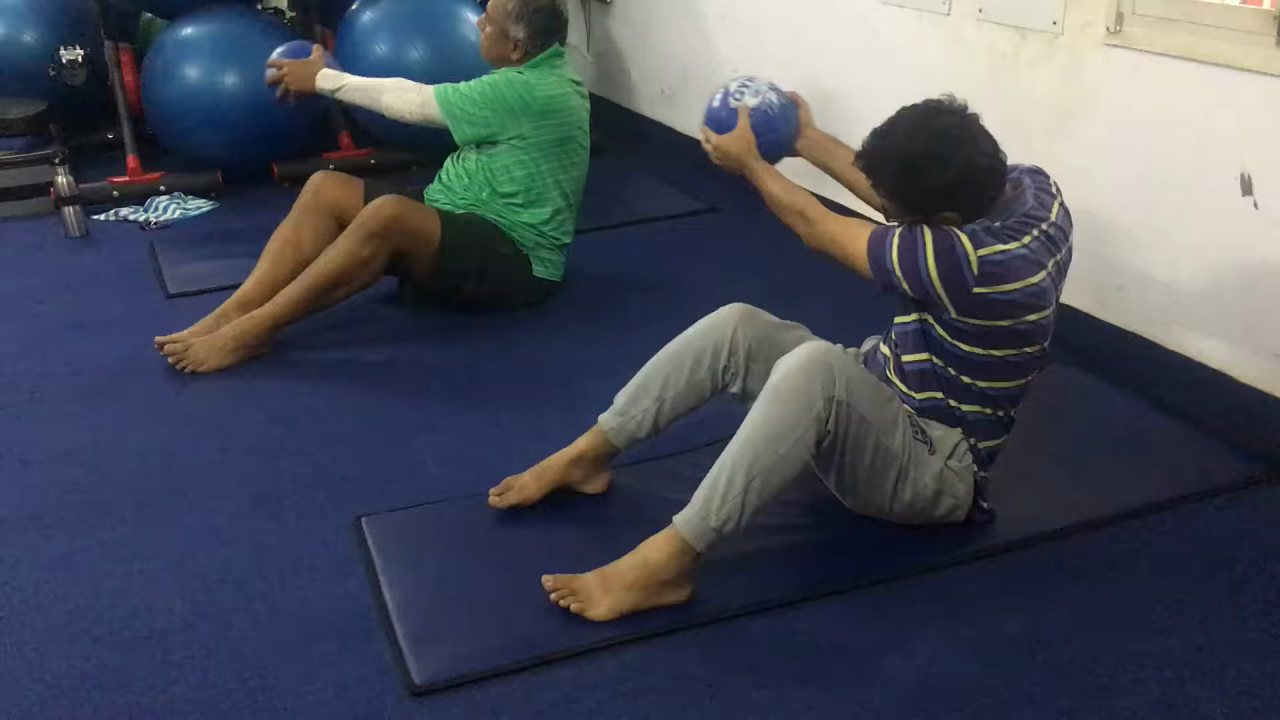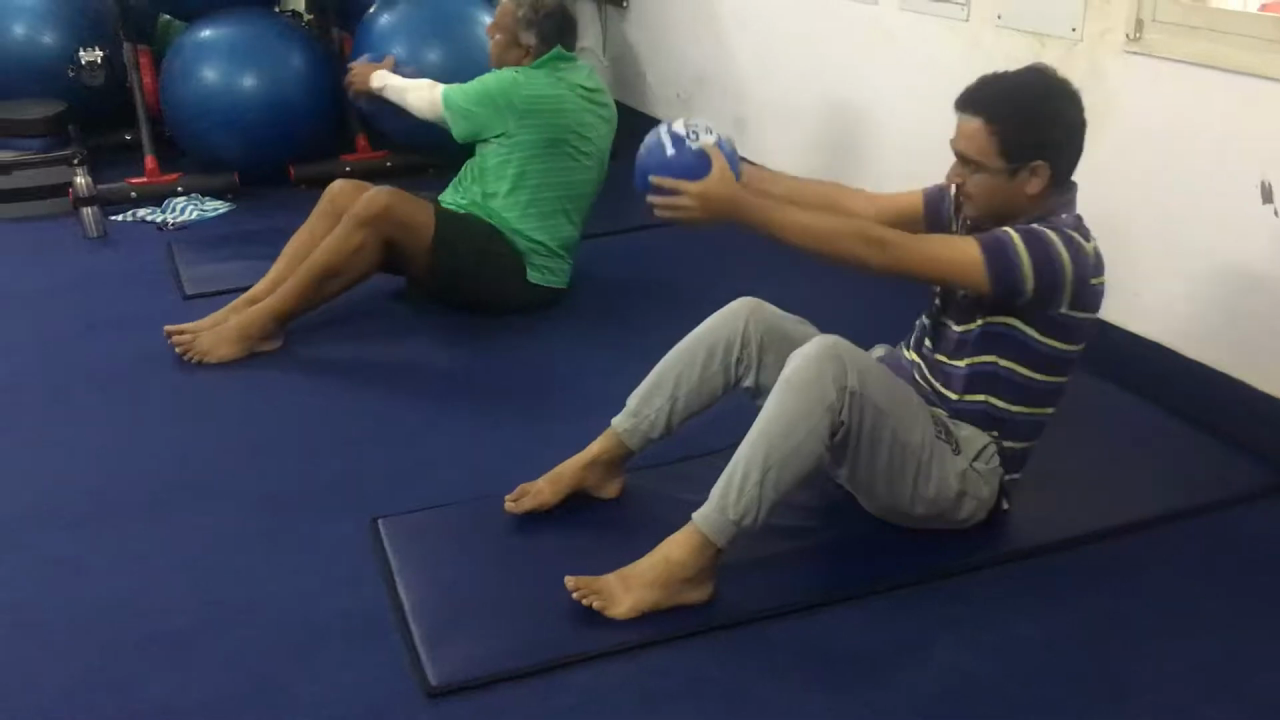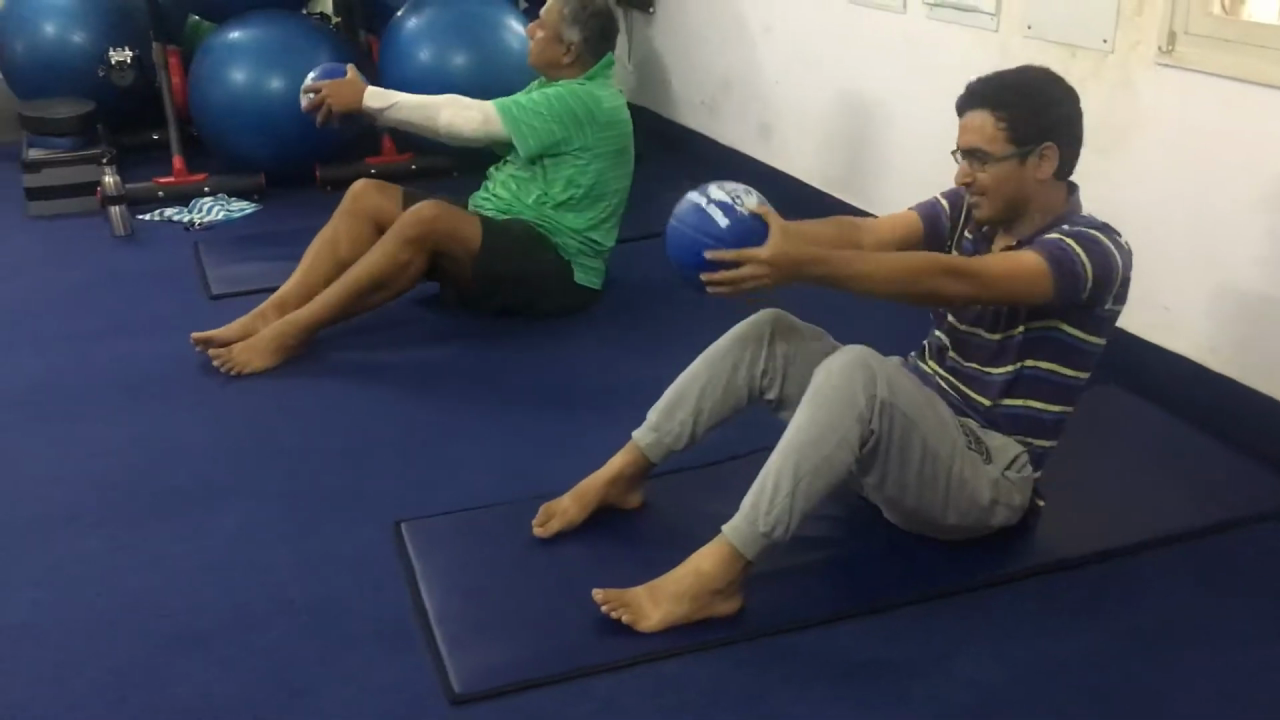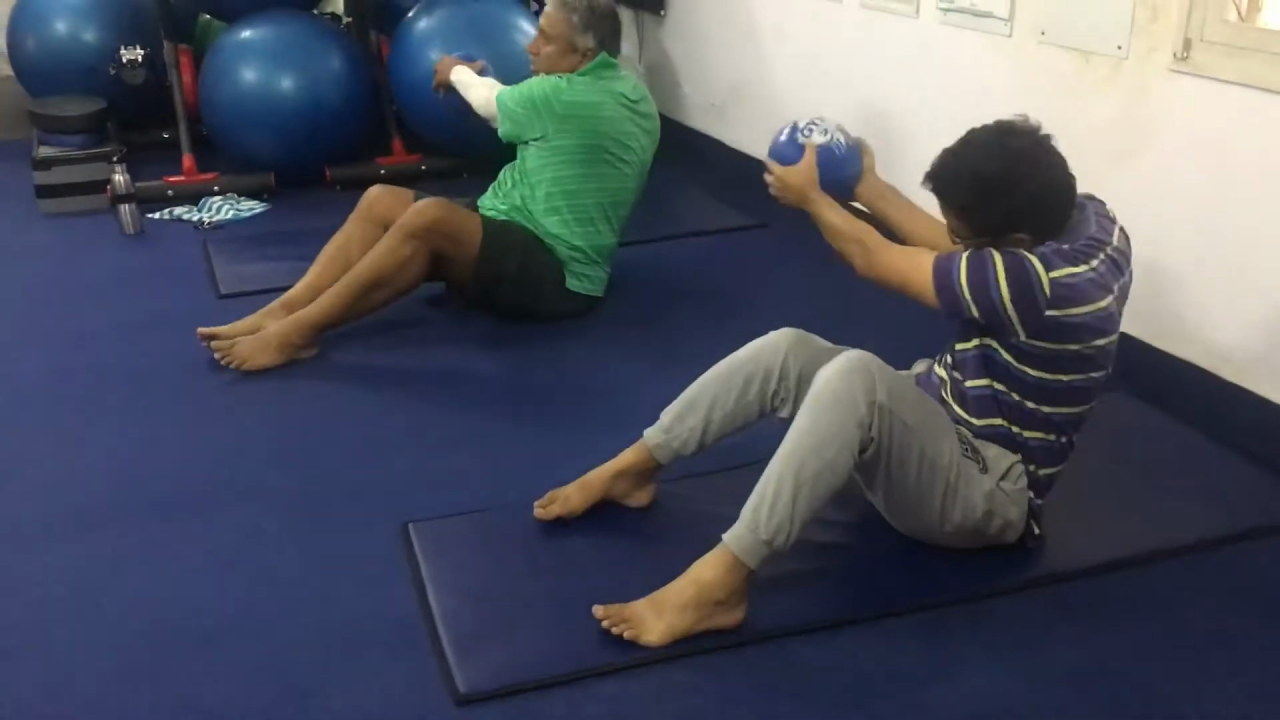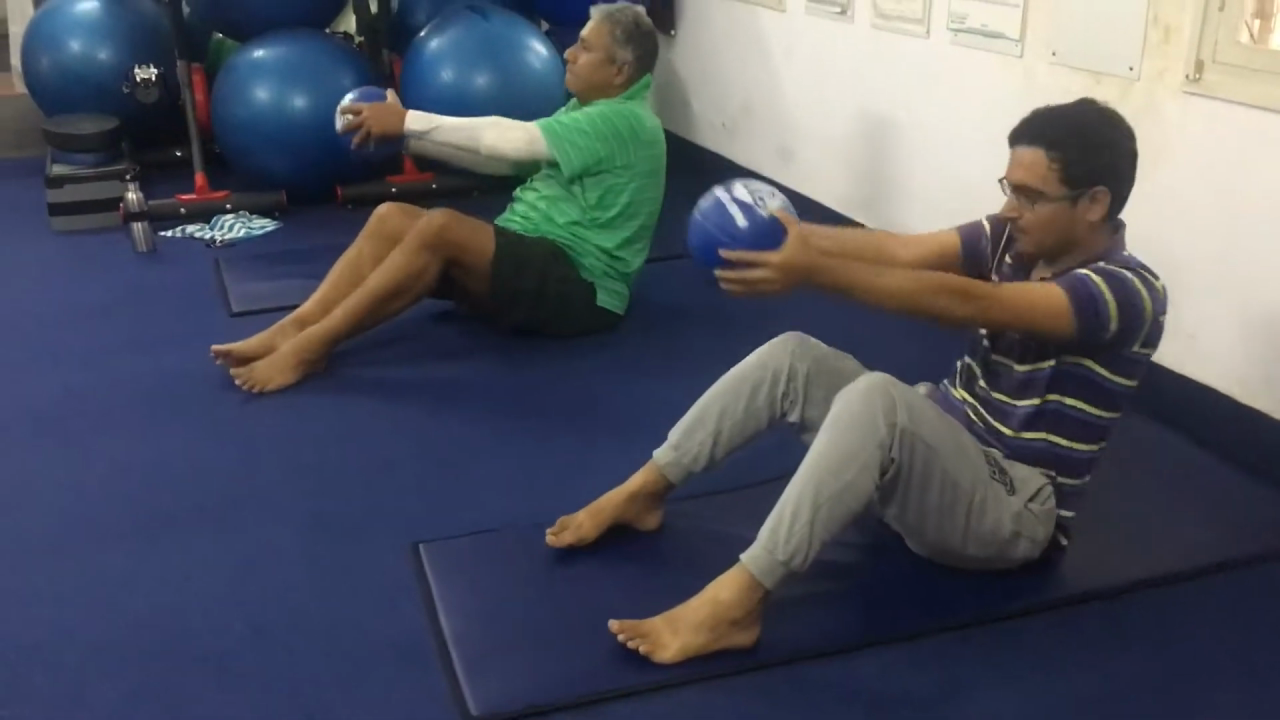
dt=0.5s
person 1, frame 1
left shoulder: (961, 260)
right shoulder: (1030, 186)
left elbow: (816, 226)
right elbow: (913, 204)
left wrist: (748, 160)
right wrist: (810, 141)
left hip: (933, 469)
left knee: (813, 365)
right knee: (737, 326)
left ankle: (668, 561)
right ankle: (585, 456)
person 1, frame 2
left shoulder: (1059, 254)
right shoulder: (986, 200)
left elbow: (879, 248)
right elbow: (866, 207)
left wrist: (738, 207)
right wrist: (740, 178)
left hip: (955, 470)
right hip: (901, 404)
left knee: (826, 359)
right knee: (748, 320)
left ankle: (689, 560)
right ankle: (600, 460)
person 1, frame 3
left shoulder: (1092, 255)
right shoulder: (976, 209)
left elbow: (951, 279)
right elbow: (866, 237)
left wrist: (802, 264)
right wrist: (773, 237)
left hip: (984, 477)
right hip: (914, 418)
left knee: (855, 370)
right knee: (768, 333)
left ankle: (718, 573)
right ankle: (622, 475)
person 1, frame 4
left shoulder: (1027, 280)
right shoulder: (1086, 217)
left elbow: (874, 258)
right elbow: (962, 256)
left wrist: (811, 196)
right wrist: (867, 186)
left hip: (987, 489)
left knee: (853, 375)
right knee: (787, 352)
left ankle: (718, 583)
right ankle: (630, 469)
person 1, frame 5
left shoulder: (1127, 293)
right shoulder: (1010, 238)
left elbow: (964, 303)
right elbow: (899, 251)
left wrist: (815, 272)
right wrist: (792, 242)
left hip: (1009, 506)
right hip: (939, 444)
left knee: (875, 399)
right knee: (791, 354)
left ankle: (735, 602)
right ankle: (640, 494)
person 2, frame 1
left shoulder: (526, 92)
right shoulder: (541, 72)
left elbow: (415, 105)
right elbow: (433, 104)
left wrist: (321, 79)
left hip: (512, 262)
left knee: (388, 215)
right knee: (325, 189)
left ankle: (253, 332)
right ankle: (235, 312)
person 2, frame 2
left shoulder: (519, 91)
right shoulder: (585, 79)
left elbow: (432, 102)
left wrist: (378, 79)
left hip: (518, 269)
right hip: (489, 234)
left knee: (383, 205)
right knee: (343, 195)
left ankle: (260, 325)
right ankle: (245, 308)
person 2, frame 3
left shoulder: (584, 104)
right shoulder: (574, 86)
left elbow: (473, 123)
right elbow: (482, 125)
left wrist: (367, 99)
right wrist: (375, 108)
left hip: (552, 268)
left knee: (427, 218)
right knee: (366, 196)
left ankle: (292, 333)
right ankle: (274, 312)
person 2, frame 4
left shoulder: (562, 96)
right shoulder: (630, 92)
left elbow: (492, 101)
left wrist: (456, 72)
left hip: (556, 273)
left knee: (431, 217)
right knee: (381, 202)
left ankle: (298, 332)
right ankle: (283, 312)
person 2, frame 5
left shoulder: (622, 122)
right shoulder: (591, 110)
left elbow: (511, 141)
right elbow: (505, 158)
left wrist: (409, 122)
right wrist: (408, 138)
left hip: (575, 288)
right hip: (529, 255)
left knee: (441, 227)
right knee: (391, 219)
left ankle: (311, 349)
right ankle: (294, 329)
